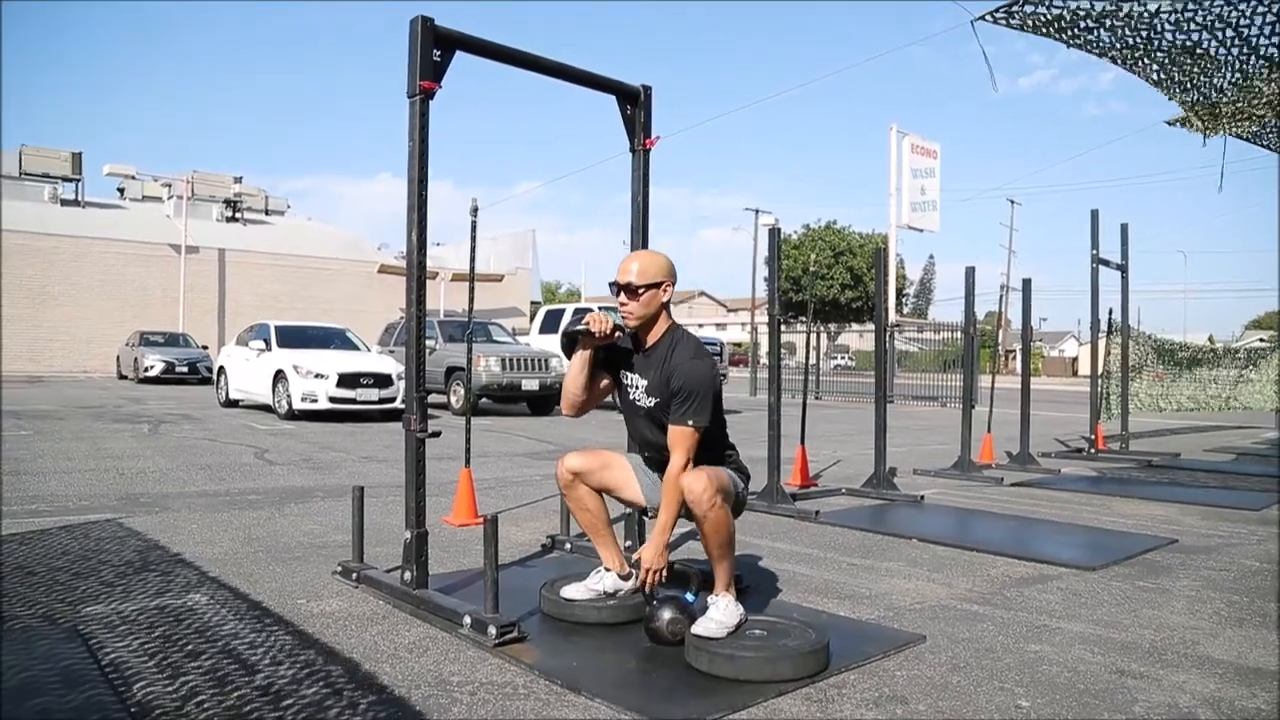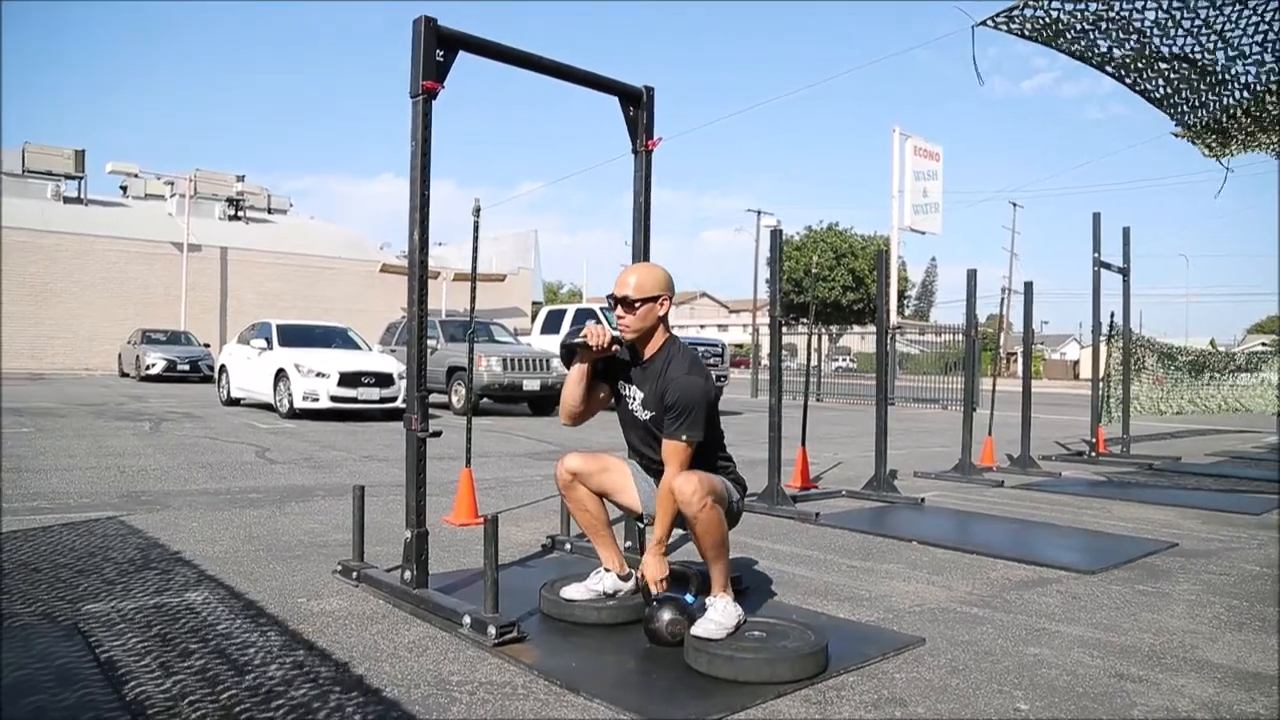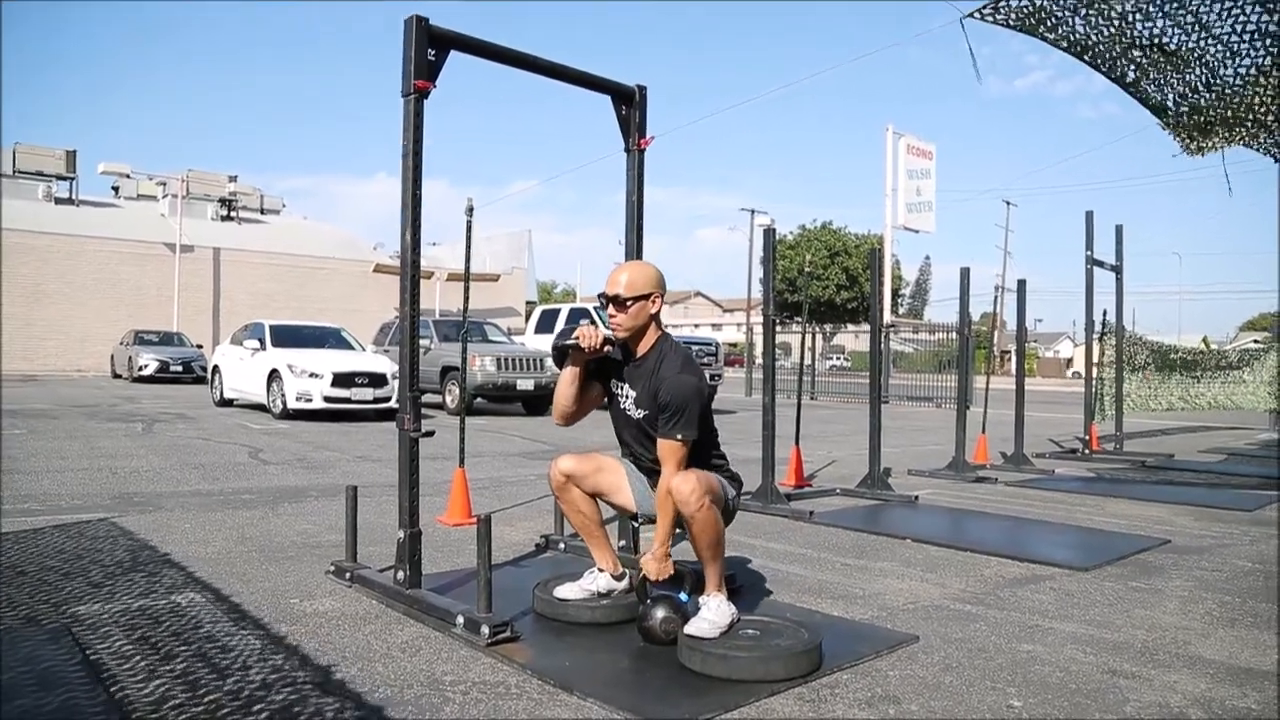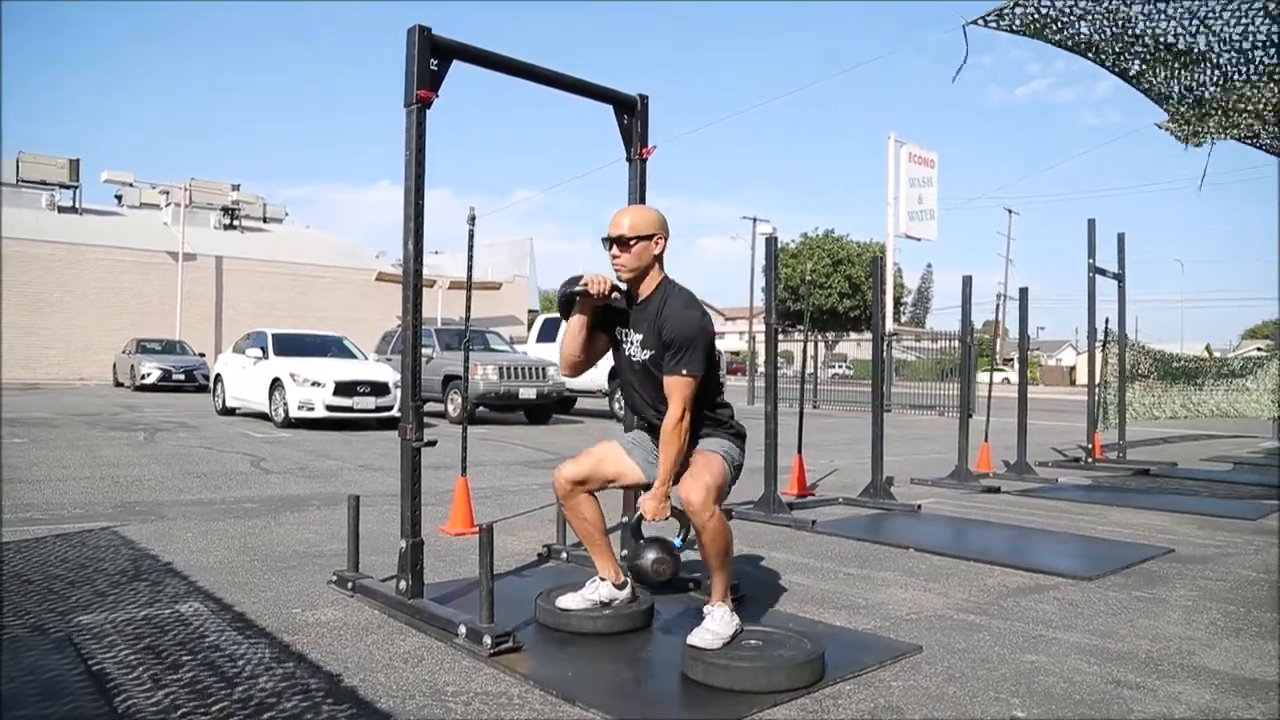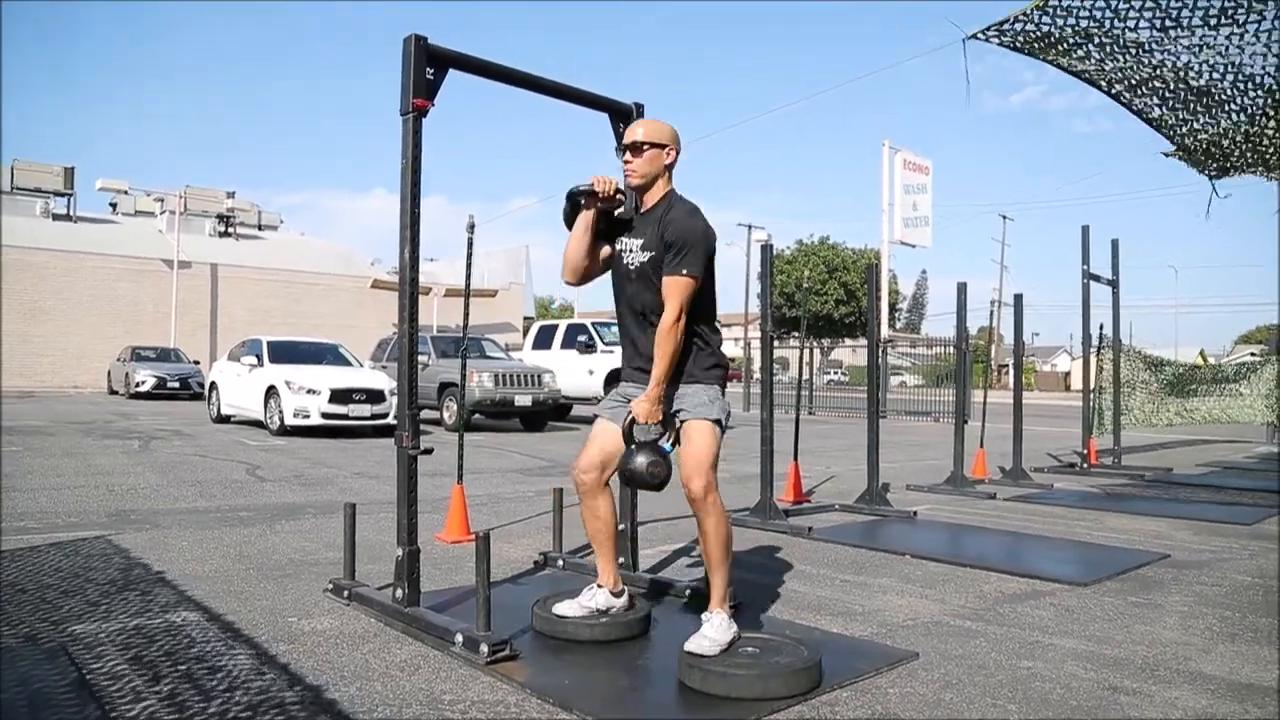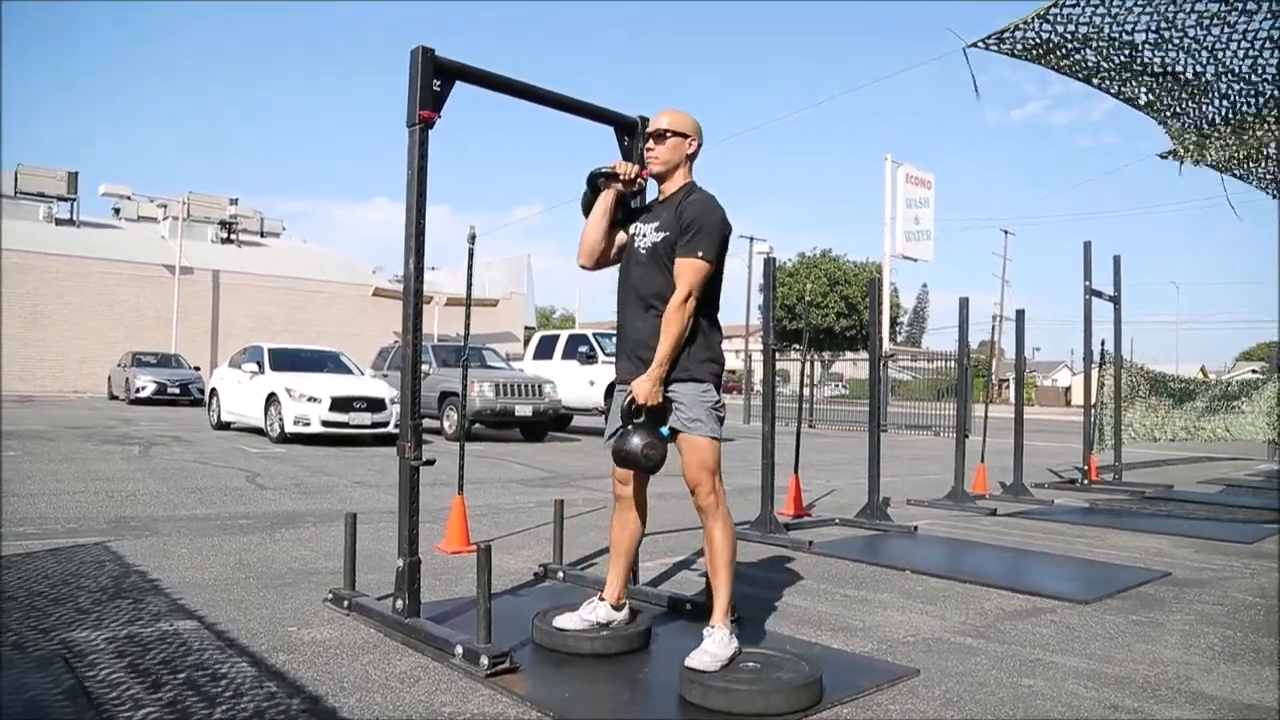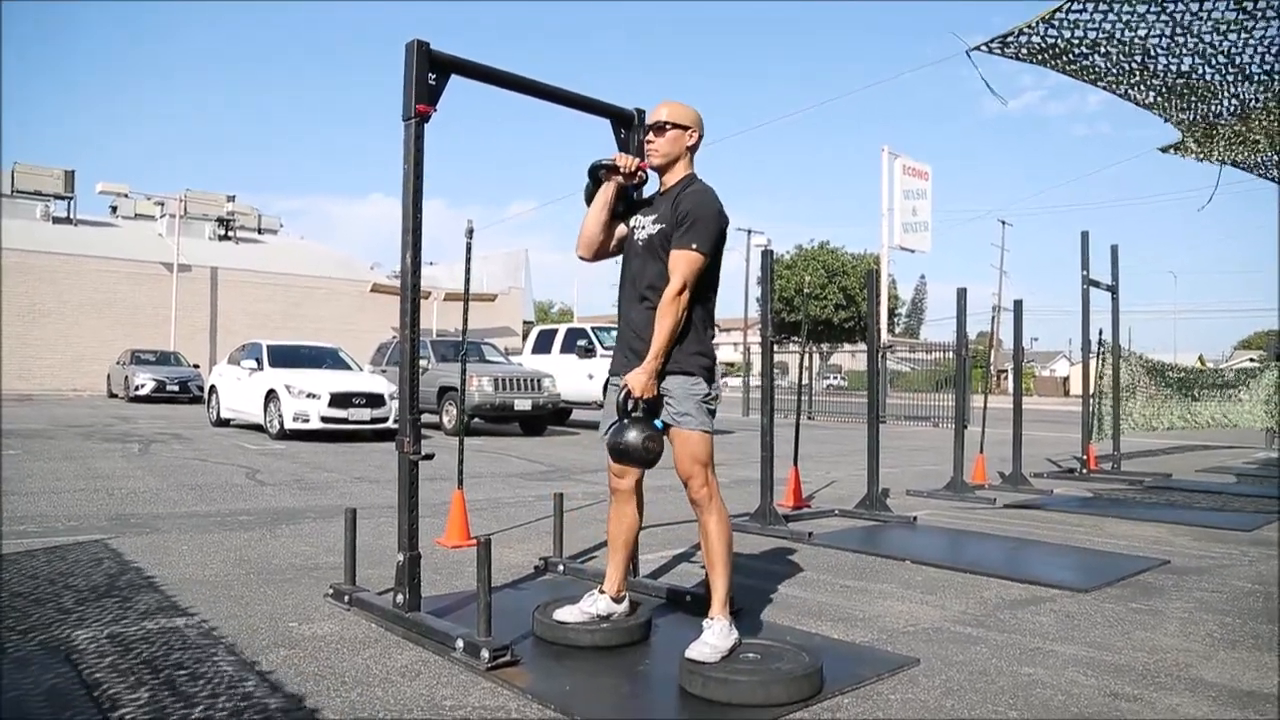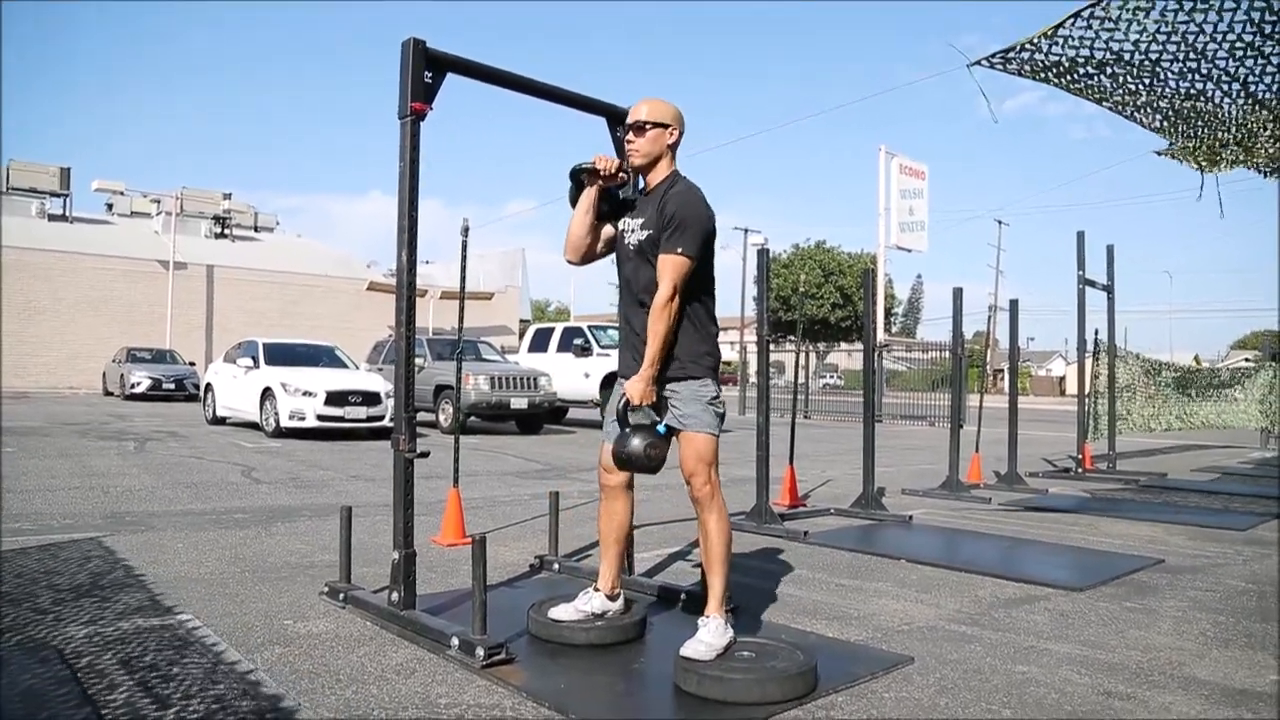
dt=0.4s
person 1, frame 1
left shoulder: (690, 363)
right shoulder: (621, 347)
left elbow: (683, 461)
right elbow: (572, 405)
left wrist: (658, 542)
right wrist: (587, 346)
left hip: (717, 476)
right hip: (656, 471)
left knee: (697, 486)
right knee: (571, 468)
left ankle: (725, 598)
right ankle: (617, 571)
person 1, frame 2
left shoulder: (685, 377)
right shoulder: (618, 356)
left elbow: (675, 475)
right elbow: (571, 415)
left wrist: (656, 551)
right wrist: (584, 358)
left hip: (714, 490)
left knee: (687, 488)
right knee: (570, 468)
left ankle: (722, 599)
right ankle: (615, 572)
person 1, frame 3
left shoulder: (677, 375)
right shoulder: (611, 355)
left elbow: (673, 474)
right elbow: (564, 415)
left wrist: (660, 550)
right wrist: (576, 360)
left hip: (709, 486)
left knee: (687, 488)
right knee: (564, 470)
left ankle: (716, 598)
right ankle: (610, 572)
person 1, frame 4
left shoulder: (681, 314)
right shoulder: (616, 306)
left elbow: (679, 414)
right elbow: (571, 366)
left wrist: (659, 491)
right wrist: (583, 309)
left hip: (709, 439)
right hip: (651, 436)
left knee: (695, 495)
right knee: (567, 477)
left ankle: (721, 608)
right ankle: (612, 581)
person 1, frame 5
left shoulder: (684, 221)
right shoulder: (623, 224)
left elbow: (673, 316)
right elbow: (573, 273)
left wrist: (654, 396)
right wrist: (590, 211)
left hip: (695, 377)
right hip: (637, 375)
left knee: (697, 485)
right knee: (587, 472)
left ankle: (719, 614)
right ankle: (609, 588)
person 1, frame 6
left shoulder: (700, 209)
right shoulder: (642, 214)
left elbow: (684, 298)
right elbow: (589, 257)
left wrist: (657, 374)
right wrist: (611, 193)
left hip: (687, 372)
right hip: (633, 371)
left knee: (706, 493)
right knee: (626, 489)
left ankle: (721, 628)
right ankle: (612, 602)
person 1, frame 7
left shoulder: (698, 202)
right shoulder: (643, 207)
left elbow: (678, 290)
right elbow: (588, 249)
left wrist: (651, 366)
right wrist: (611, 185)
left hip: (678, 366)
right hip: (629, 363)
left knee: (699, 486)
right knee: (622, 481)
left ankle: (720, 620)
right ankle: (611, 595)
person 1, frame 8
left shoulder: (684, 202)
right shoulder: (629, 206)
left elbow: (667, 295)
right elbow: (576, 252)
left wrist: (648, 376)
right wrist: (593, 189)
left hip: (684, 369)
right hip: (634, 366)
left knee: (702, 485)
right knee: (612, 475)
left ankle: (716, 619)
right ankle: (606, 593)
